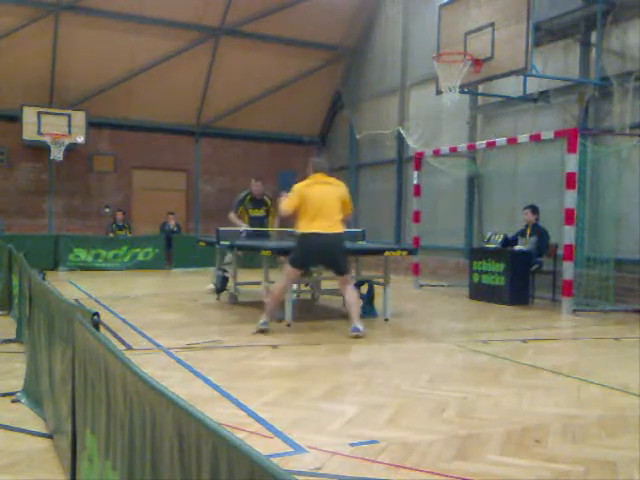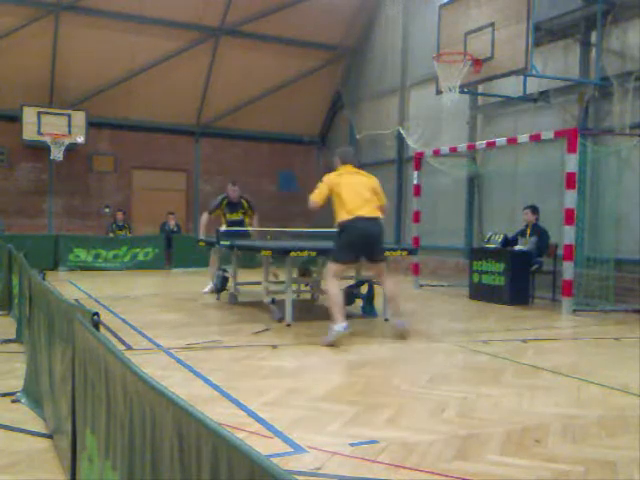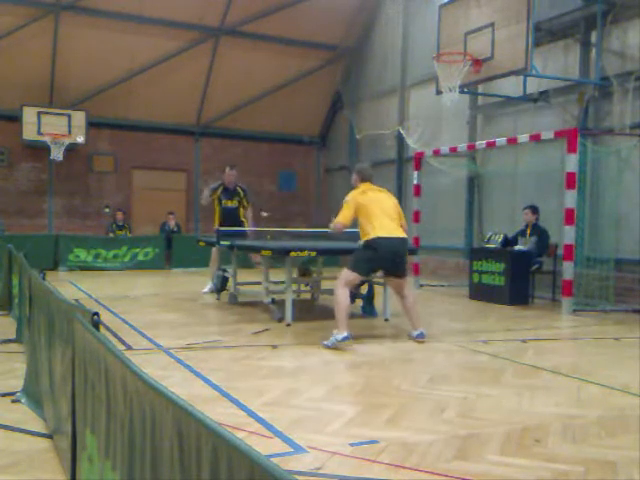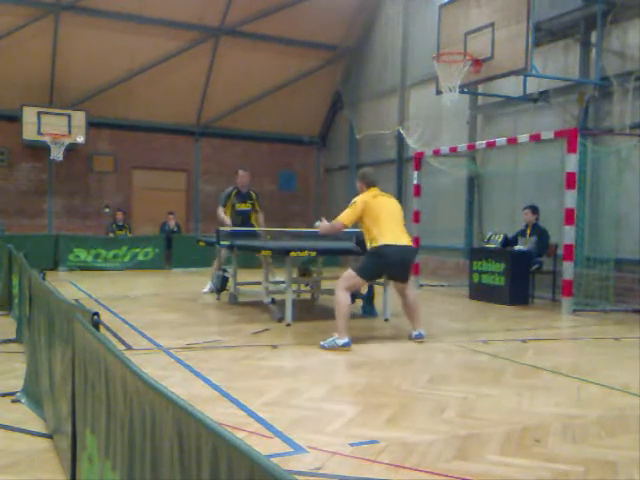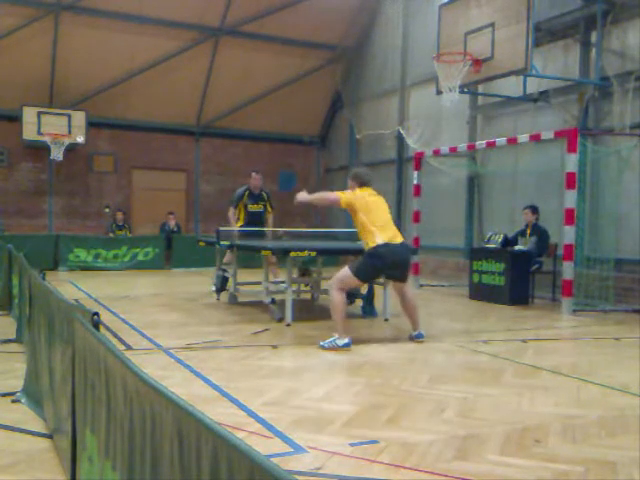
dt=0.3s
person 1, frame 1
left shoulder: (301, 187)
right shoulder: (340, 186)
left elbow: (284, 212)
right elbow: (347, 216)
left wrist: (284, 199)
left hip: (308, 239)
right hip: (333, 239)
left knee: (286, 279)
right knee: (347, 284)
left ankle: (265, 319)
right ankle: (356, 324)
person 1, frame 2
left shoulder: (331, 177)
right shoulder: (370, 178)
left elbow: (313, 203)
right elbow: (383, 207)
left wrist: (311, 197)
left hip: (350, 228)
right hip: (374, 226)
left knee: (331, 278)
right knee: (383, 277)
left ankle: (339, 324)
right ankle: (398, 321)
person 1, frame 3
left shoulder: (355, 195)
right shoulder: (388, 195)
left elbow: (340, 225)
right elbow: (404, 227)
left wrist: (331, 227)
left hip: (377, 245)
right hip: (399, 243)
left knee: (342, 285)
right knee: (403, 289)
left ankle: (341, 333)
right ankle: (417, 331)
person 1, frame 4
left shoulder: (362, 200)
right shoulder: (393, 200)
left elbow: (339, 225)
left wrist: (324, 227)
left hip: (384, 252)
right hip: (407, 251)
left knee: (342, 286)
right knee: (404, 289)
left ankle: (342, 338)
right ankle: (417, 331)
person 1, frame 5
left shoulder: (357, 196)
right shoulder: (379, 199)
left elbow: (330, 197)
left wrist: (306, 198)
left hip: (381, 252)
right hip: (402, 250)
left knee: (336, 285)
right knee: (403, 288)
left ankle: (342, 339)
right ankle: (417, 332)
